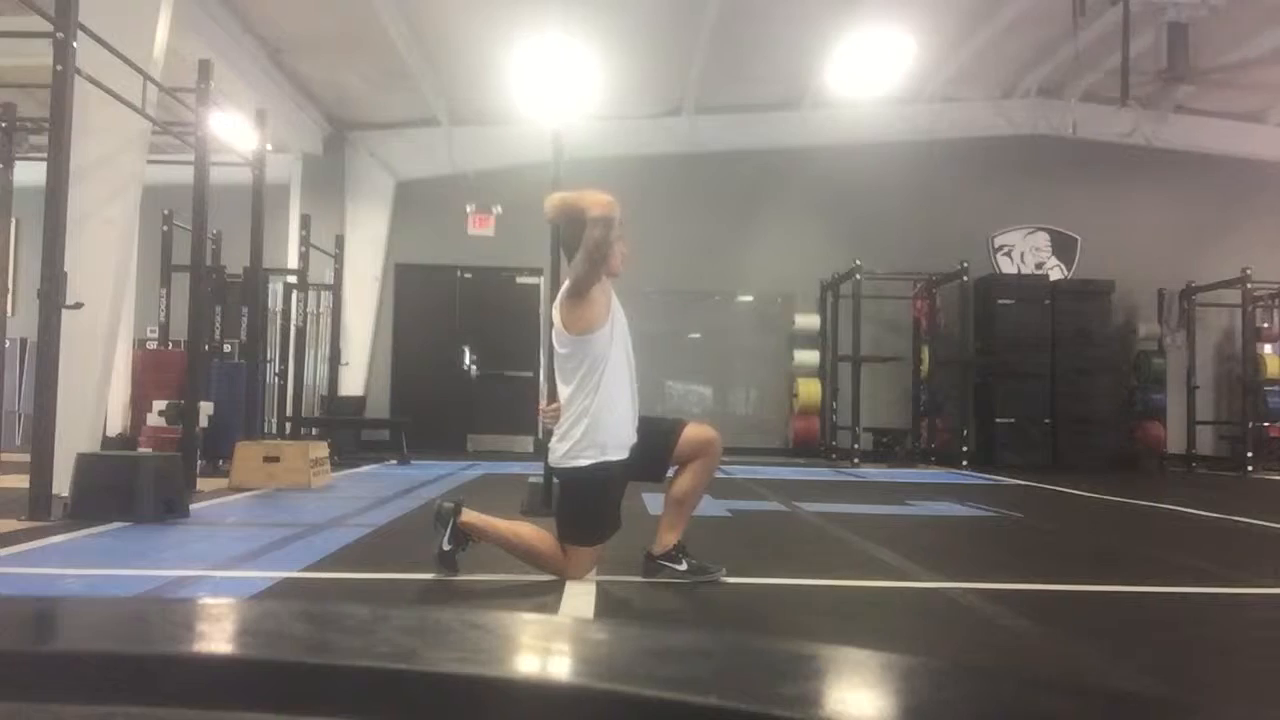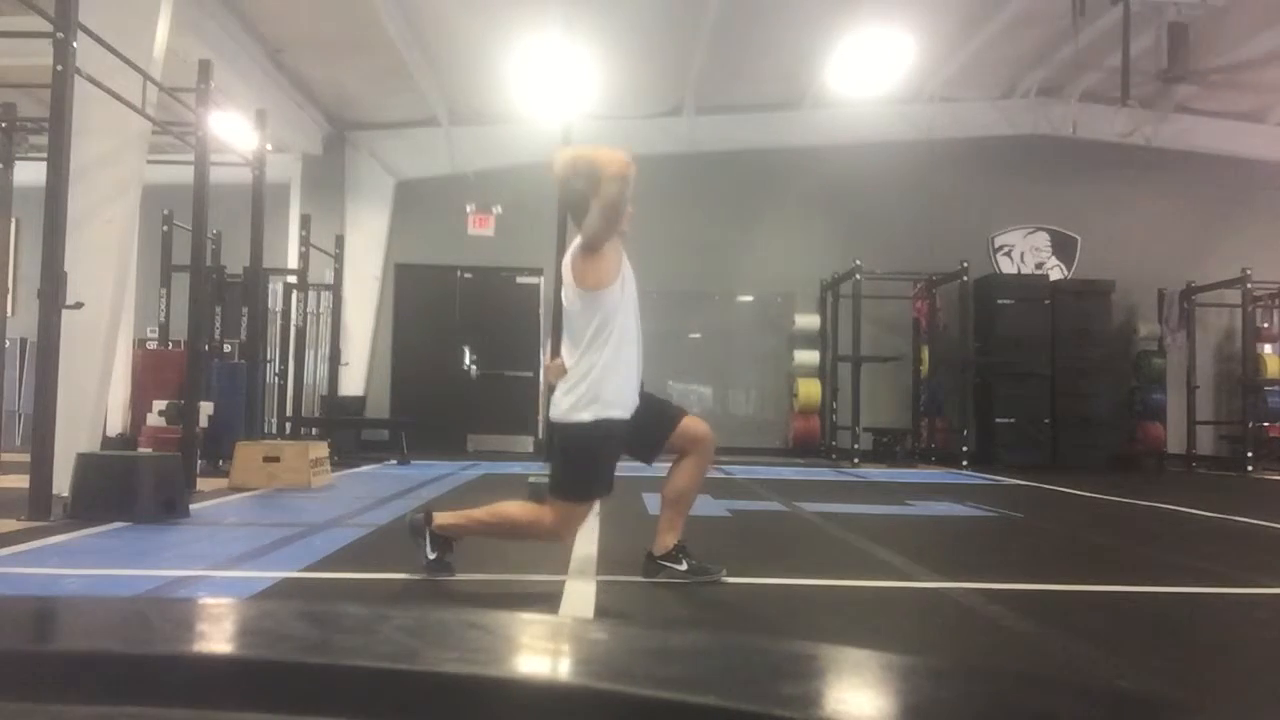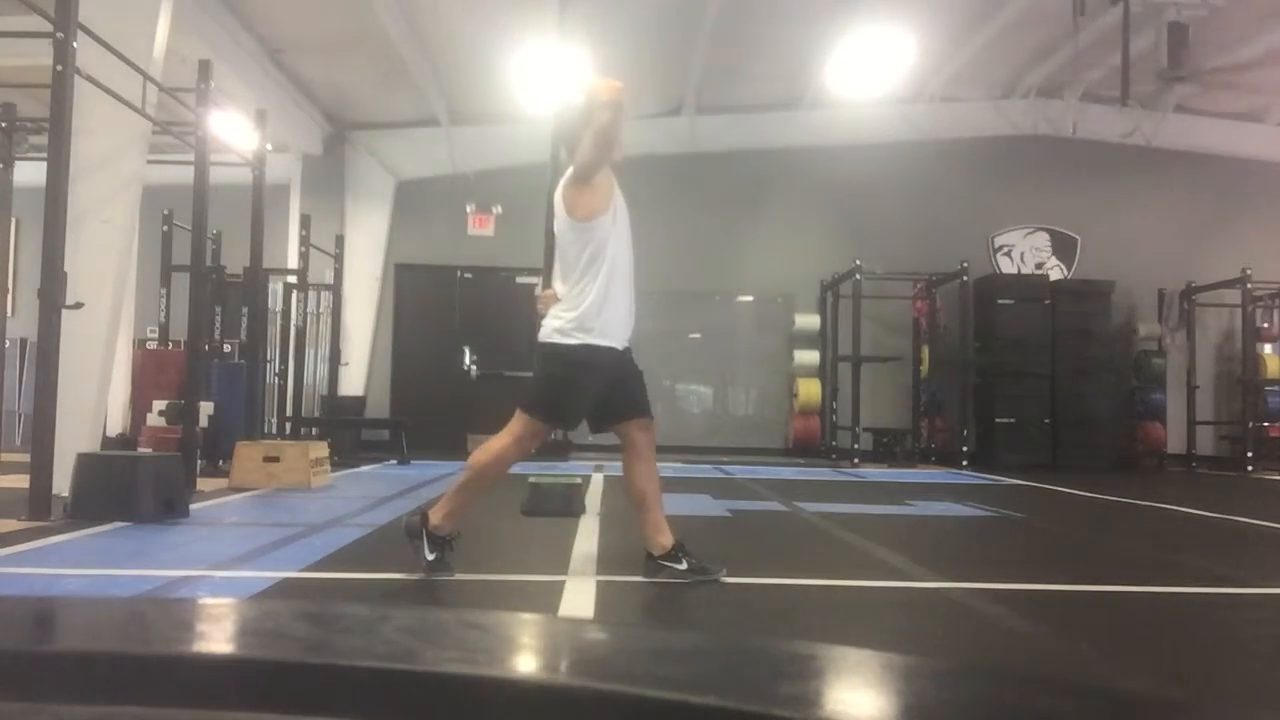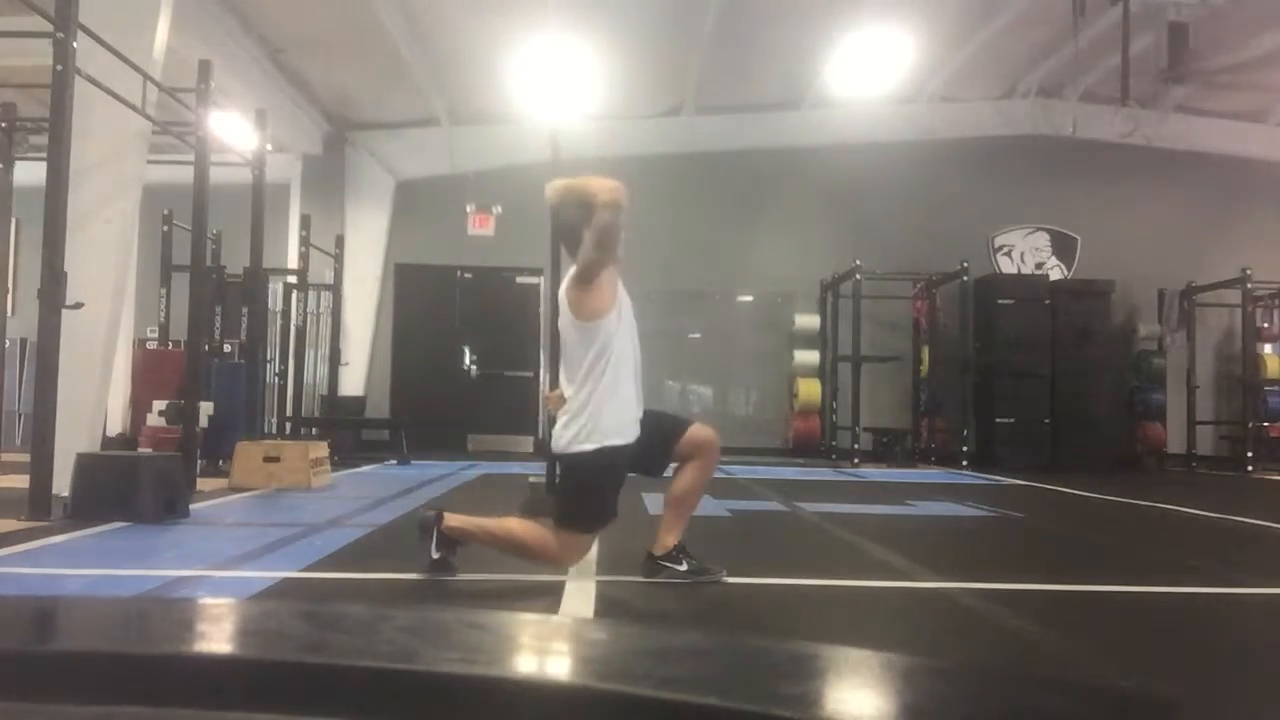
dt=0.7s
person 1, frame 1
left shoulder: (594, 295)
right shoulder: (583, 291)
right elbow: (602, 209)
right wrist: (563, 204)
left hip: (614, 438)
right hip: (591, 454)
left knee: (706, 443)
right knee: (573, 565)
left ankle: (664, 552)
right ankle: (462, 520)
person 1, frame 2
left shoulder: (600, 254)
right shoulder: (594, 248)
right elbow: (619, 168)
right wrist: (575, 161)
left hip: (615, 402)
right hip: (590, 413)
left knee: (699, 439)
right knee: (557, 523)
left ankle: (665, 553)
right ankle: (438, 524)
person 1, frame 3
left shoulder: (594, 185)
right shoulder: (585, 177)
right elbow: (610, 95)
left hip: (604, 342)
right hip: (577, 344)
left knee: (639, 436)
right knee: (522, 436)
left ankle: (664, 552)
right ankle: (434, 524)
person 1, frame 4
left shoulder: (595, 283)
right shoulder: (589, 279)
right elbow: (610, 195)
right wrist: (564, 191)
left hip: (617, 426)
right hip: (594, 441)
left knee: (704, 443)
right knee: (563, 552)
left ankle: (665, 554)
right ankle: (447, 526)
